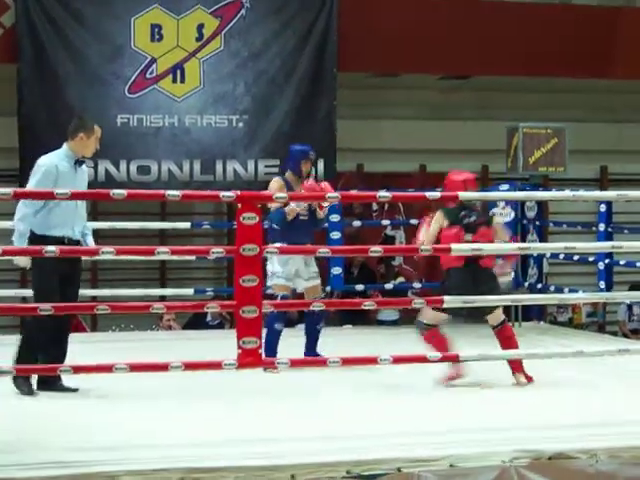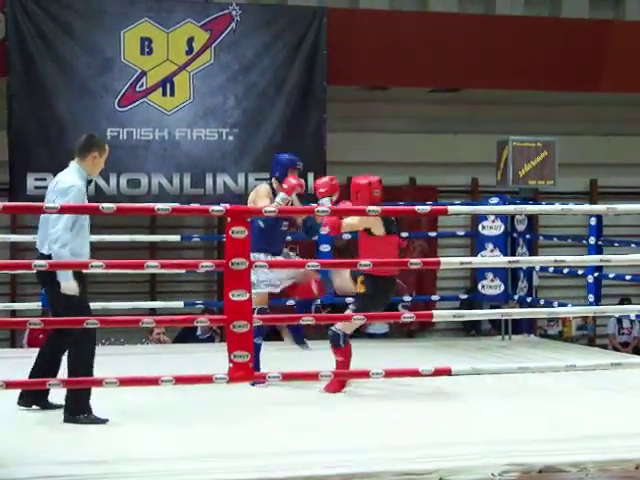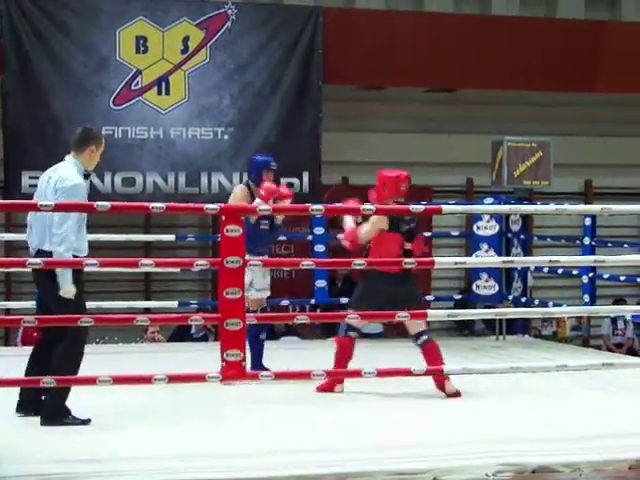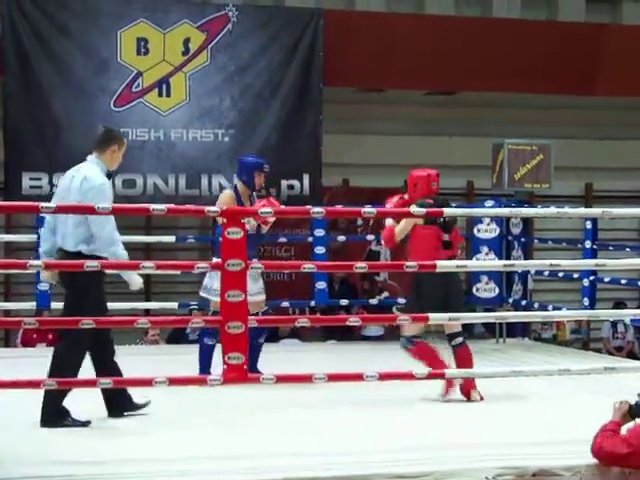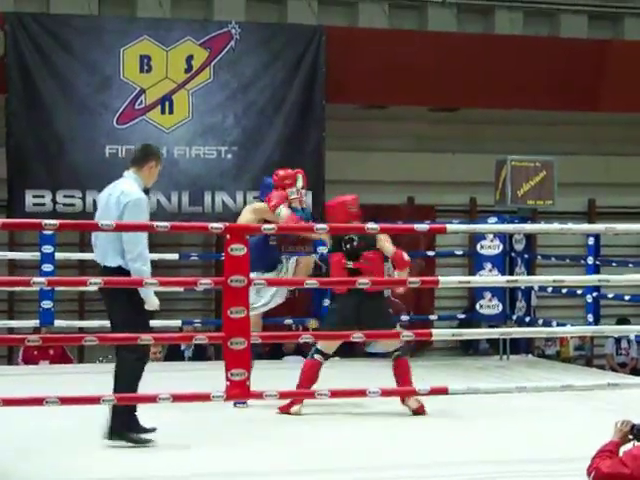
dt=0.5s
person 1, frame 1
left shoulder: (83, 170)
right shoulder: (49, 164)
right elbow: (26, 207)
left wrist: (88, 241)
right wrist: (20, 246)
left hip: (71, 248)
right hip: (45, 246)
left knee: (65, 313)
left ankle: (50, 376)
person 1, frame 2
left shoulder: (68, 180)
right shoulder: (73, 185)
right elbow: (58, 233)
right wrist: (66, 277)
left hip: (63, 268)
right hip: (61, 269)
left knee: (64, 331)
right knee: (83, 333)
left ankle: (34, 392)
right ankle: (77, 408)
person 1, frame 3
left shoulder: (52, 174)
right shoulder: (73, 182)
left elbow: (33, 220)
right elbow: (64, 235)
left wrist: (36, 255)
right wrist: (67, 280)
left hip: (44, 260)
right hip: (59, 265)
left knee: (52, 332)
right knee: (73, 335)
left ankle: (31, 400)
right ankle: (54, 410)
person 1, frame 4
left shoulder: (71, 175)
right shoulder: (97, 182)
left elbow: (50, 222)
right elbow: (106, 235)
left wrist: (48, 261)
right wrist: (128, 273)
left hip: (70, 260)
right hip: (85, 264)
left knee: (98, 334)
right knee: (75, 338)
left ankle: (118, 400)
right ankle: (52, 411)
person 1, frame 5
left shoulder: (109, 191)
right shoulder: (135, 197)
left elbow: (97, 240)
right elbow: (136, 250)
right wrist: (147, 293)
left hip: (108, 278)
right hip: (125, 281)
left knee: (125, 350)
right knee: (135, 351)
left ankle: (123, 420)
right ankle: (121, 425)
person 2, frame 1
left shoulder: (443, 214)
right shoulder: (484, 215)
left elbow: (423, 245)
right elbow: (508, 243)
left wrist: (424, 227)
right wrist: (503, 267)
left hip: (457, 277)
right hip: (483, 276)
left knee: (426, 323)
right knee: (500, 324)
left ankle: (455, 364)
right ankle: (519, 373)
person 2, frame 2
left shoulder: (373, 218)
right shoulder: (372, 216)
left elbow: (335, 226)
left hip: (379, 284)
right hip: (369, 275)
left knee: (339, 332)
left ankle: (339, 380)
person 2, frame 3
left shoulder: (382, 214)
right shoulder: (412, 213)
left elbow: (353, 241)
left wrist: (348, 216)
right wrist: (375, 205)
left hip: (380, 279)
right hip: (406, 279)
left knee: (350, 327)
right knee: (421, 333)
left ankle: (336, 380)
right ankle: (444, 384)
person 2, frame 4
left shoulder: (417, 209)
right shoulder: (445, 208)
left elbow: (389, 240)
left hip: (427, 278)
right hip: (450, 277)
left knee: (410, 338)
right knee: (456, 335)
right ankle: (470, 388)
person 2, frame 5
left shoulder: (333, 233)
right shoulder: (376, 235)
right elbow: (400, 259)
right wrist: (401, 279)
left hip: (346, 303)
right hip: (374, 302)
left knee: (320, 352)
right knee: (398, 349)
left ankle: (296, 401)
right ankle: (410, 399)
person 3, frame 1
left shoulder: (308, 184)
right shoulder: (278, 183)
left elbow: (315, 221)
right elbow: (276, 221)
left wrist: (322, 208)
right wrist: (298, 204)
left knee: (317, 302)
right knee: (282, 300)
left ankle: (311, 351)
right ankle: (269, 355)
person 3, frame 2
left shoulder: (290, 196)
right shoulder: (263, 191)
left elbow: (306, 225)
right elbow: (265, 222)
right wrist: (283, 197)
left hip: (279, 256)
right hip: (259, 258)
left knee: (311, 282)
right knee: (260, 312)
left ankle: (295, 329)
right ankle: (253, 369)
person 3, frame 3
left shoulder: (268, 193)
right shoulder: (241, 191)
left elbow: (273, 232)
left wrist: (280, 213)
right wrist: (257, 207)
left hip: (260, 260)
left knee: (259, 311)
left ankle: (256, 363)
person 3, frame 4
left shoulder: (254, 198)
right shoulder: (228, 196)
right elbow: (222, 234)
left wrist: (265, 224)
right wrist: (249, 221)
left knee: (260, 316)
right knee: (216, 317)
left ankle: (252, 368)
right ankle: (204, 372)
person 3, frame 5
left shoulder: (273, 209)
right shoulder: (255, 209)
left elbow: (303, 222)
right elbow: (292, 221)
left wrist: (298, 195)
right wrist: (292, 196)
left hip: (277, 272)
right hip: (254, 279)
left knee: (310, 261)
